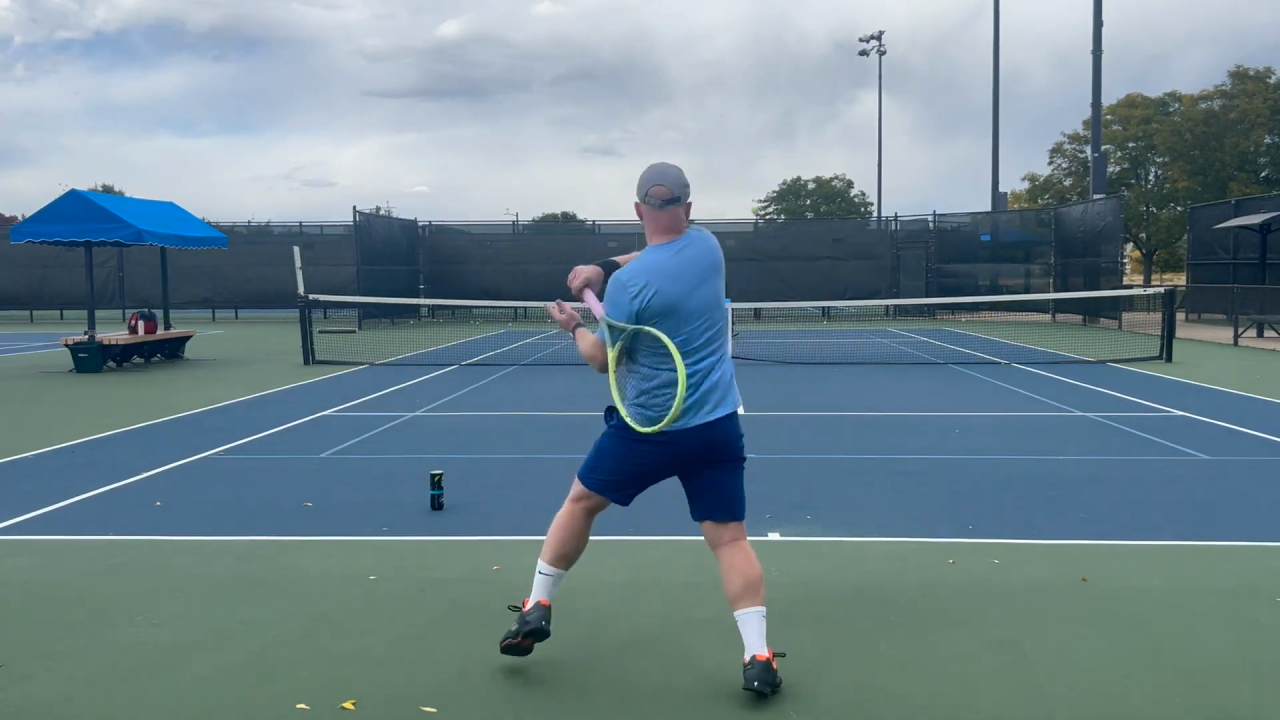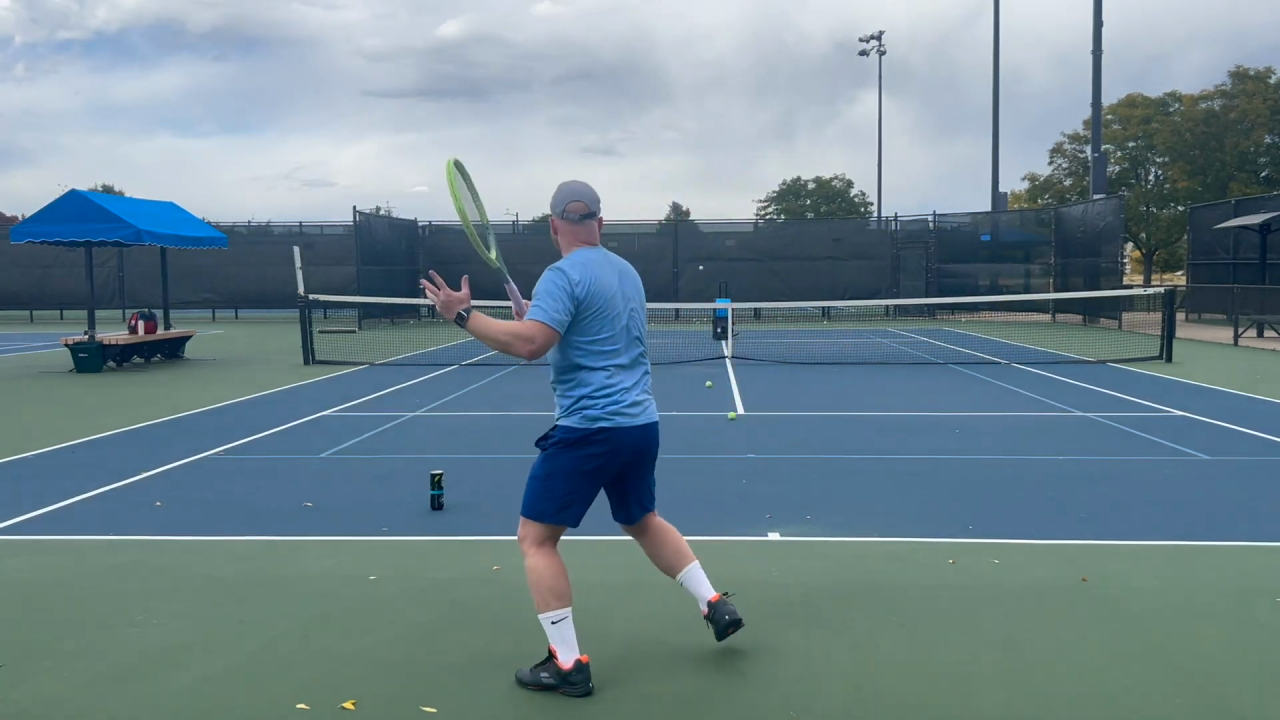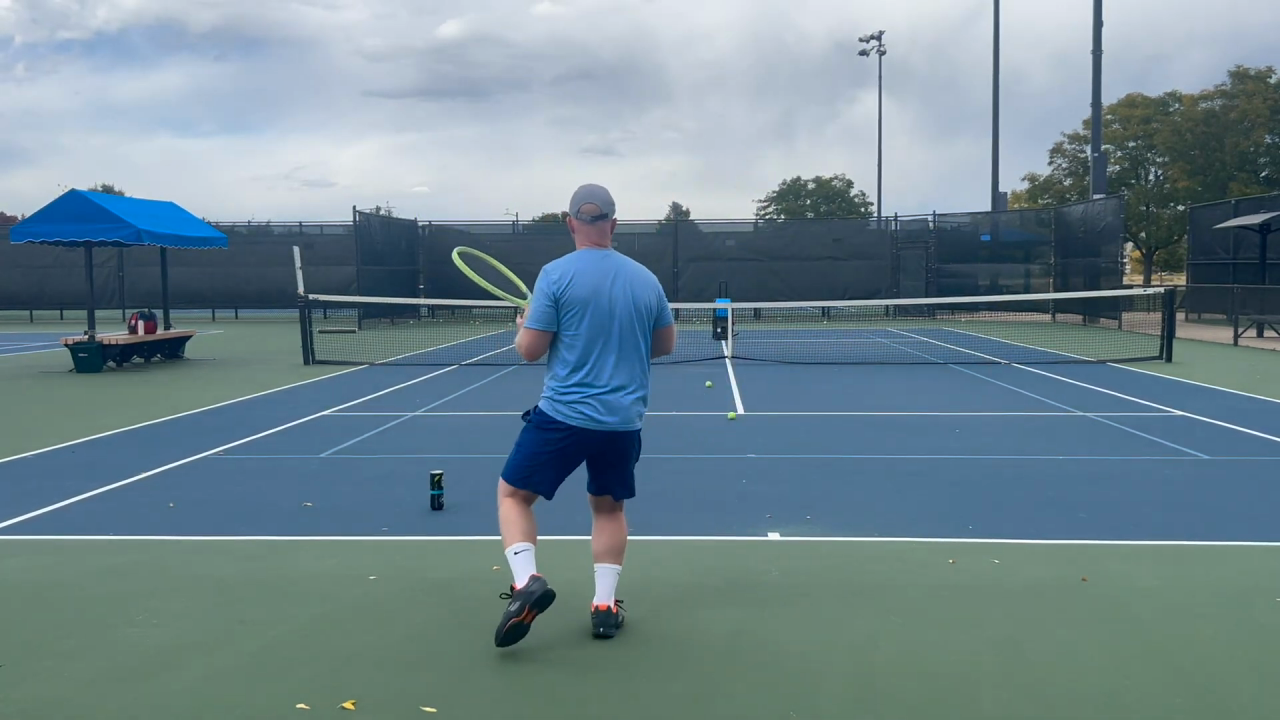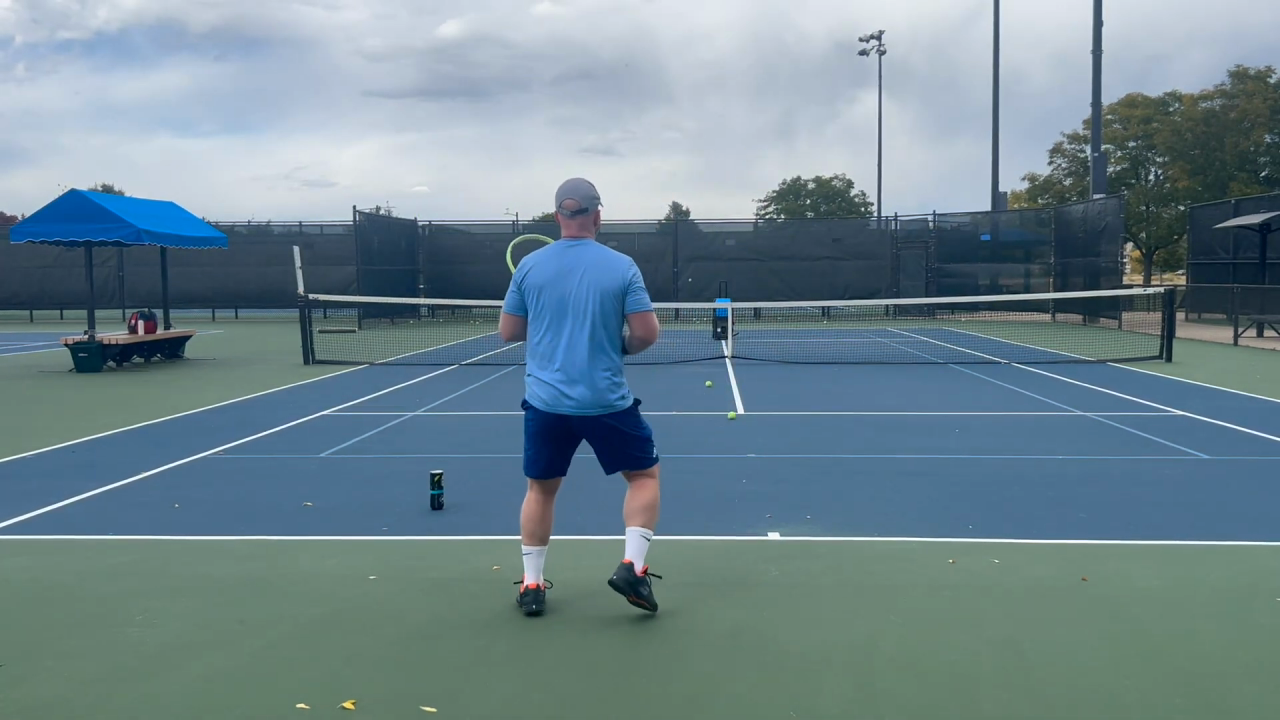
dt=0.4s
person 1, frame 1
left shoulder: (631, 281)
right shoulder: (708, 245)
left elbow: (601, 359)
left wrist: (575, 329)
right wrist: (601, 270)
left hip: (653, 427)
right hip: (718, 423)
left knee: (579, 503)
right knee: (730, 538)
left ankle: (535, 611)
right ankle: (760, 660)
person 1, frame 2
left shoulder: (564, 274)
right shoulder: (625, 272)
left elbow: (529, 342)
left wrist: (464, 315)
right wrist: (532, 313)
left hip: (587, 430)
right hip: (641, 425)
left knee: (536, 538)
right knee: (644, 523)
left ankle: (568, 662)
right ankle: (713, 604)
person 1, frame 3
left shoulder: (556, 274)
right shoulder: (646, 279)
left elbow: (529, 350)
right elbow: (666, 346)
left wrist: (523, 330)
left hip: (561, 418)
right hip: (624, 421)
left knee: (513, 496)
right knee: (609, 508)
left ankle: (528, 586)
right ankle: (605, 606)
person 1, frame 4
left shoulder: (528, 267)
right shoulder: (621, 267)
left elbow: (508, 333)
right elbow: (647, 335)
left hip: (545, 404)
right hip: (606, 405)
left knee: (540, 490)
right knee: (644, 475)
left ankle: (532, 586)
right ankle: (632, 567)
